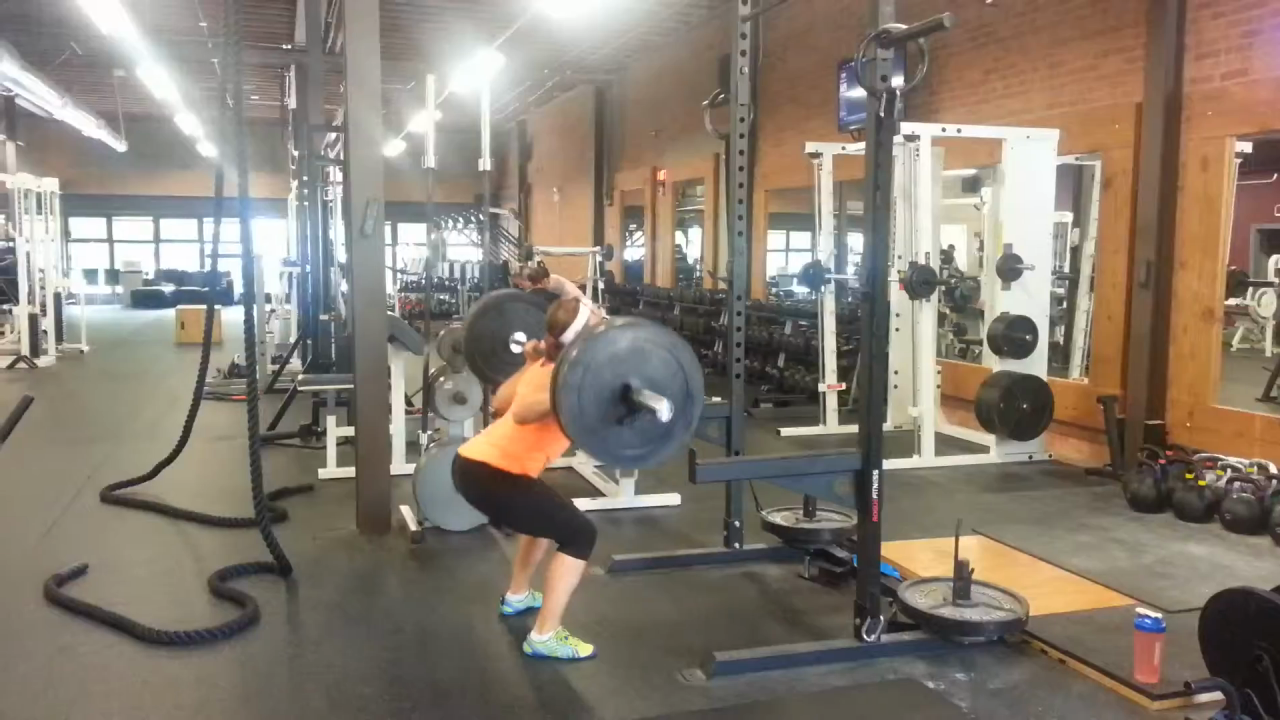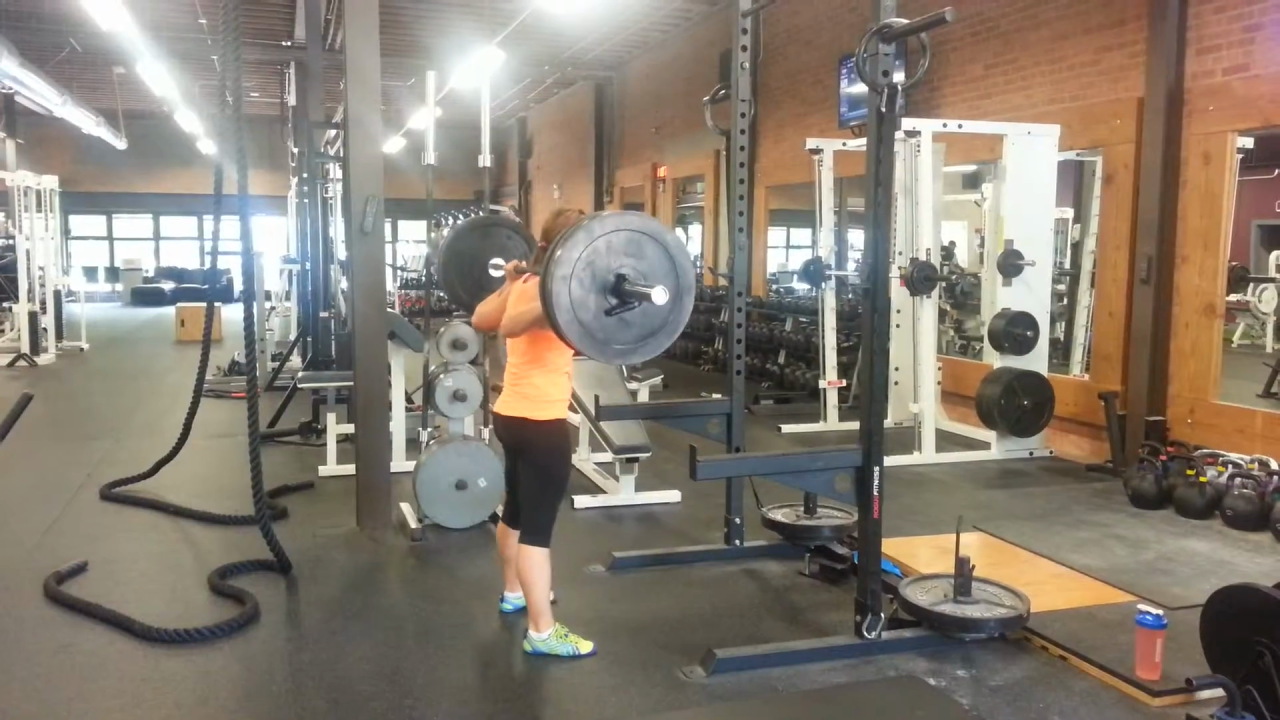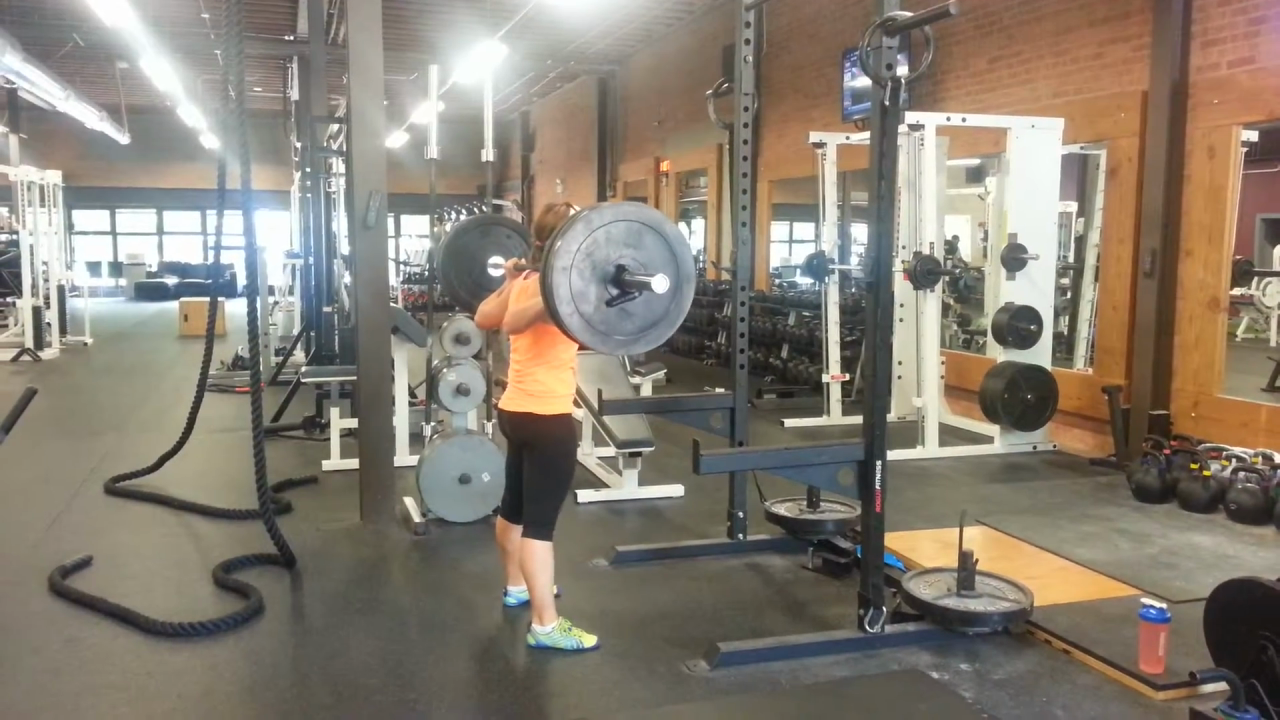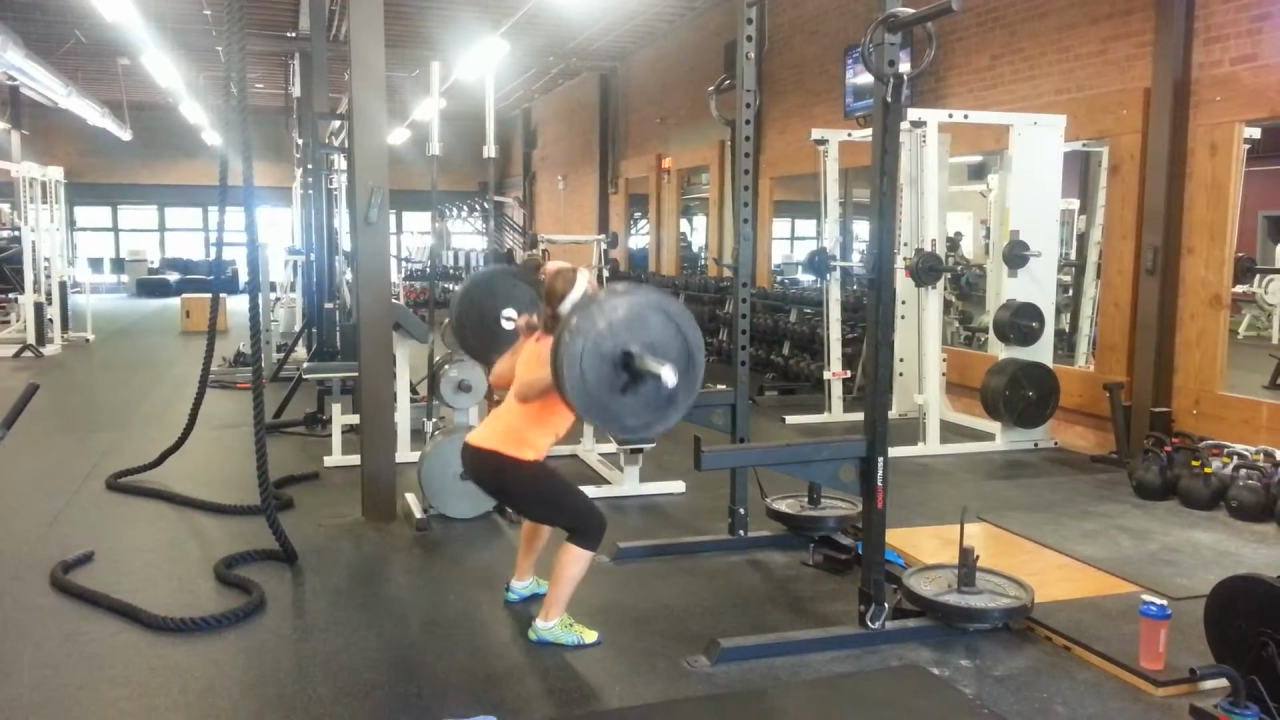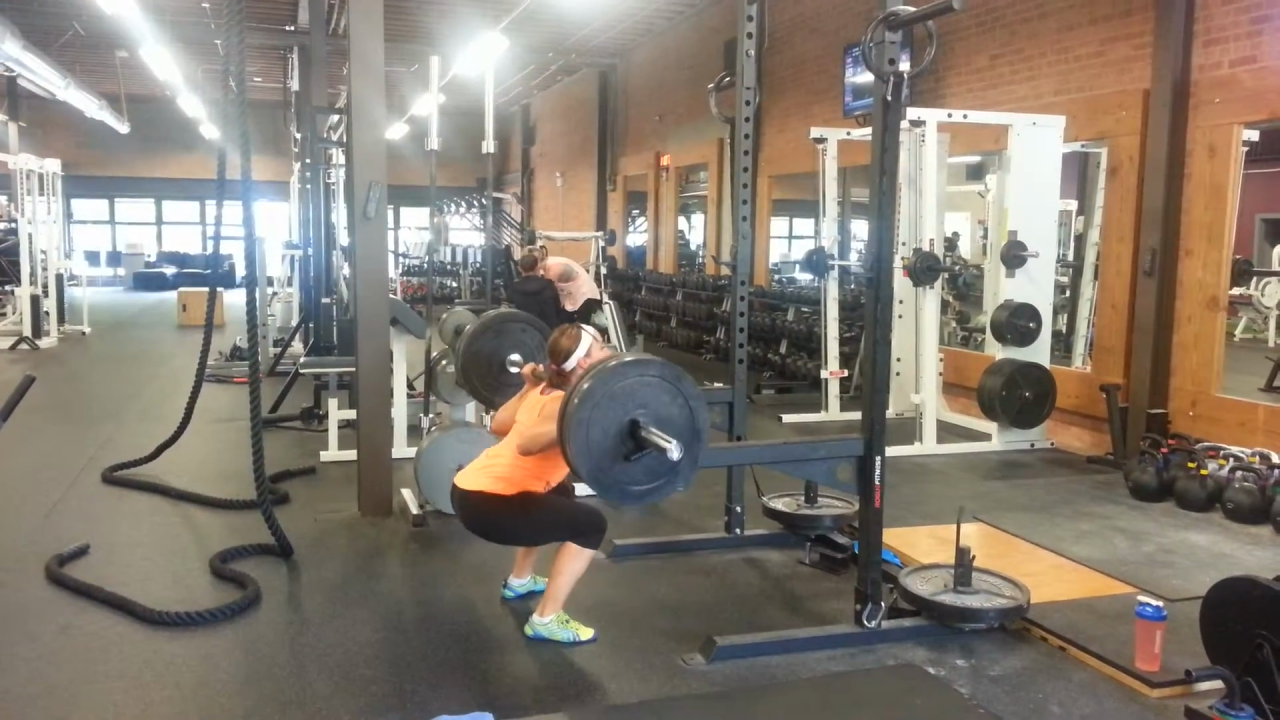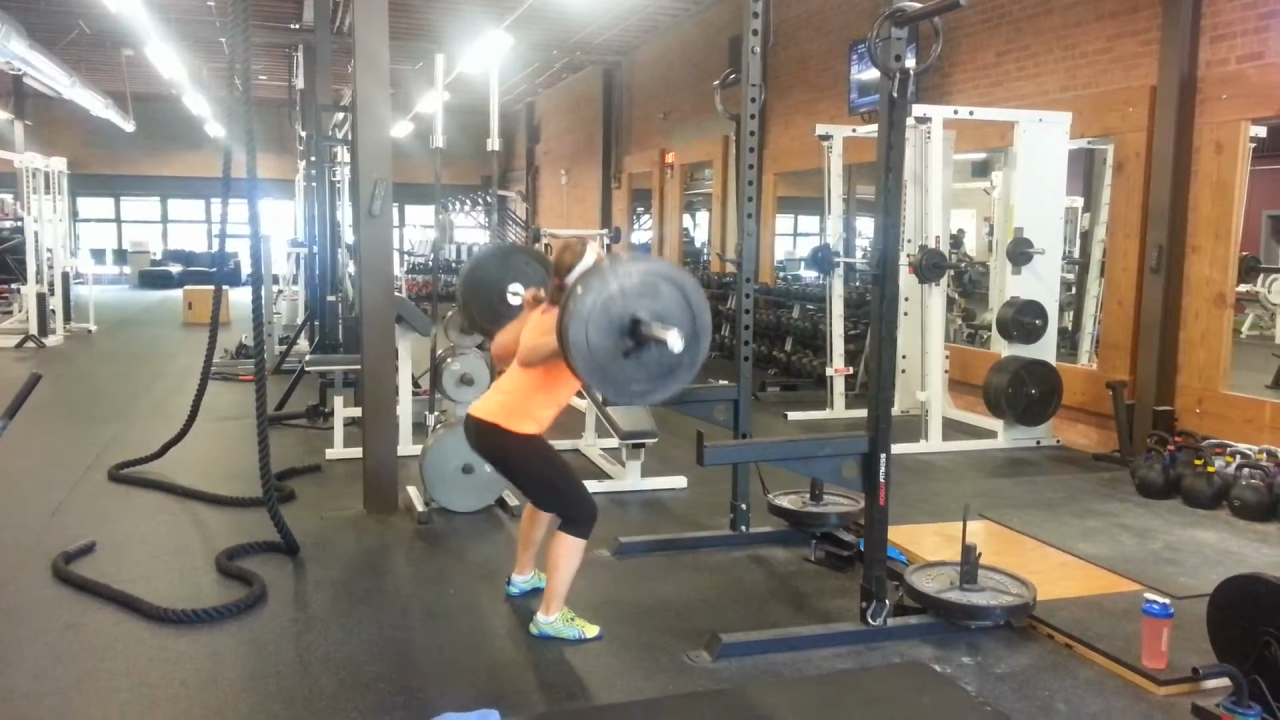
dt=0.7s
person 1, frame 1
left shoulder: (543, 367)
left elbow: (500, 403)
right elbow: (522, 414)
left hip: (474, 463)
right hip: (488, 476)
left knee: (549, 512)
right knee: (579, 535)
left ankle: (517, 595)
right ankle: (545, 636)
person 1, frame 2
left shoulder: (527, 283)
left elbow: (481, 319)
right elbow: (510, 325)
left wrist: (510, 281)
left hip: (512, 415)
right hip: (540, 422)
left knee: (517, 513)
right knee: (537, 527)
left ankle: (514, 593)
right ankle: (543, 633)
person 1, frame 3
left shoulder: (527, 281)
left elbow: (483, 318)
right elbow: (515, 323)
left wrist: (509, 280)
left hip: (517, 410)
right hip: (546, 417)
left knee: (516, 506)
right knee: (539, 522)
left ankle: (517, 586)
right ankle: (546, 626)
person 1, frame 4
left shoulder: (541, 339)
left elbow: (497, 379)
right elbow: (525, 392)
left wrist: (523, 338)
left hip: (481, 450)
right hip: (500, 460)
left knee: (553, 494)
right knee: (589, 524)
left ankle: (521, 583)
right ankle: (549, 624)
person 1, frame 5
left shoulder: (545, 390)
left elbow: (499, 425)
right elbow: (527, 444)
left wrist: (528, 385)
left hip: (471, 488)
right hip: (485, 504)
left knee: (560, 495)
right knee: (591, 524)
left ankle: (519, 580)
right ankle: (546, 620)
person 1, frame 6
left shoulder: (547, 312)
left elbow: (499, 350)
right elbow: (528, 356)
left wrist: (528, 311)
left hip: (486, 420)
right hip: (509, 431)
left knee: (551, 492)
right knee: (580, 512)
left ankle: (523, 576)
right ankle: (551, 617)
